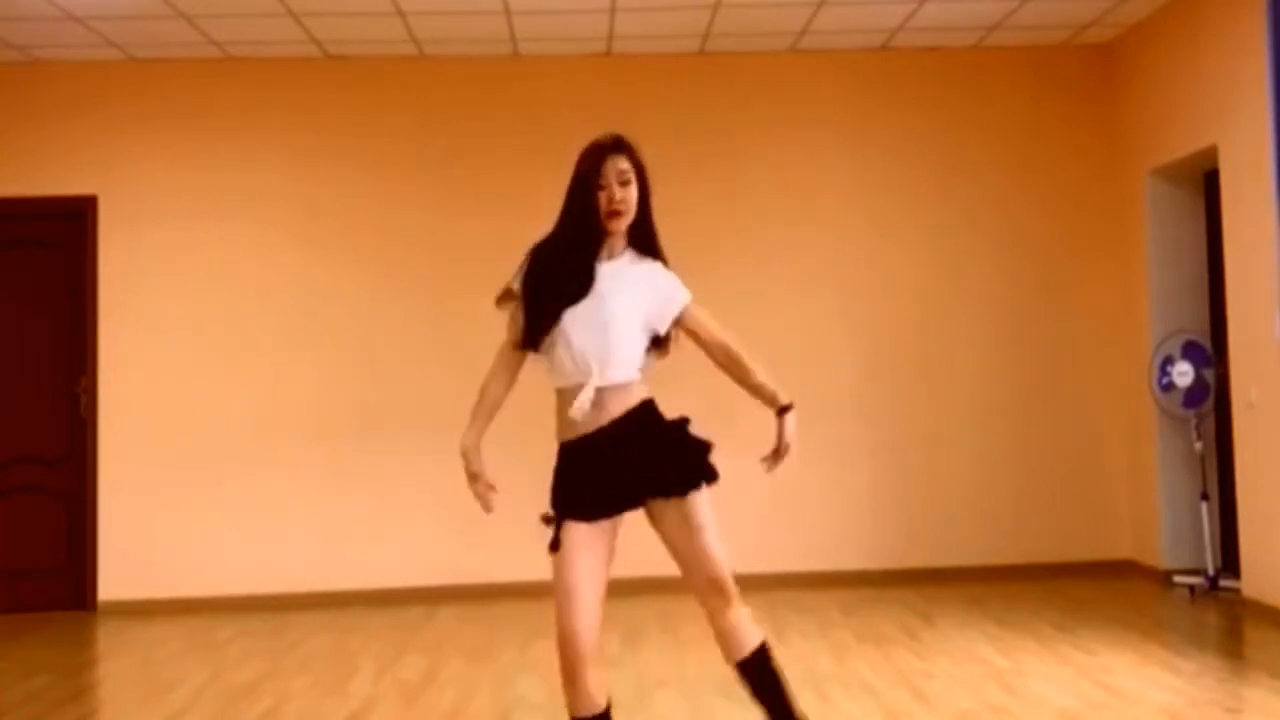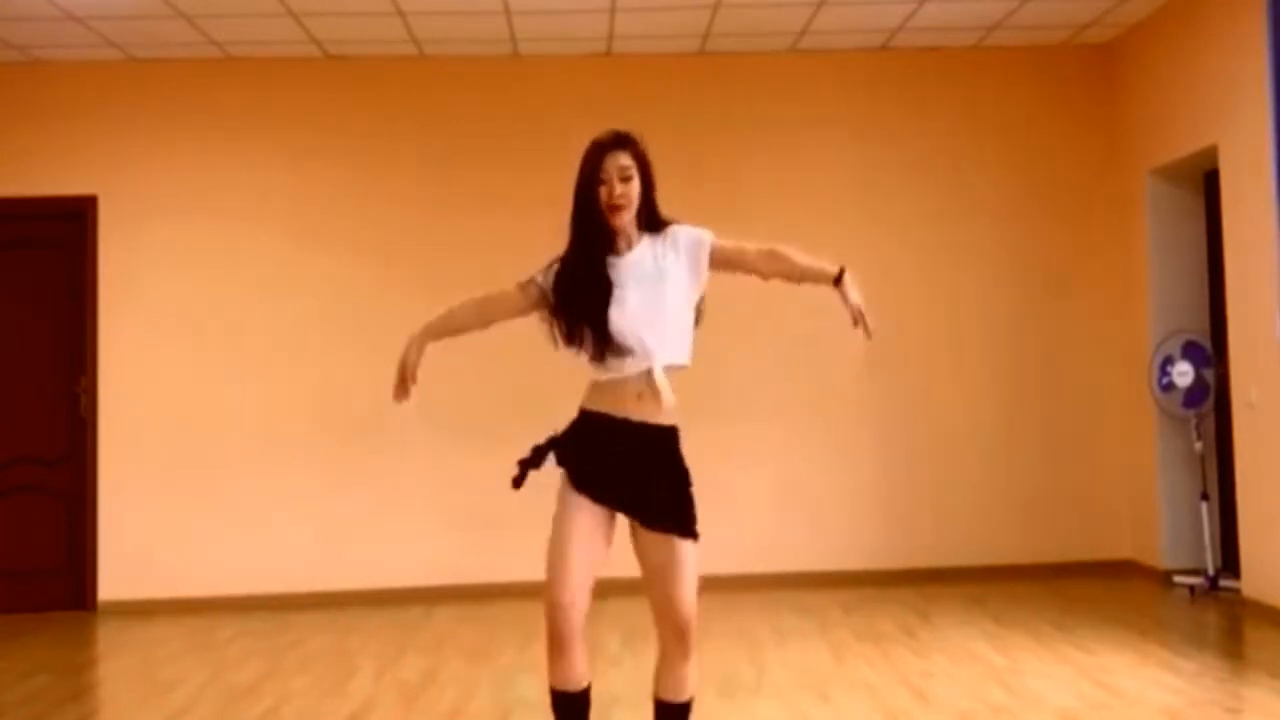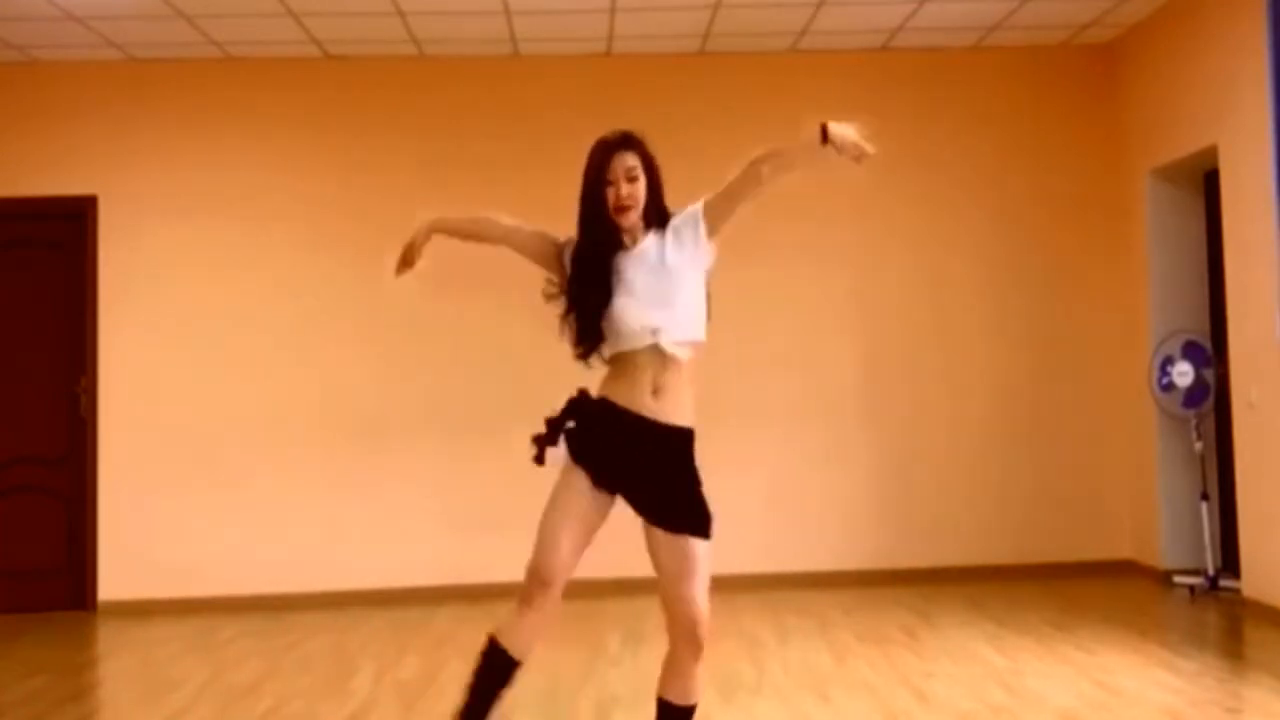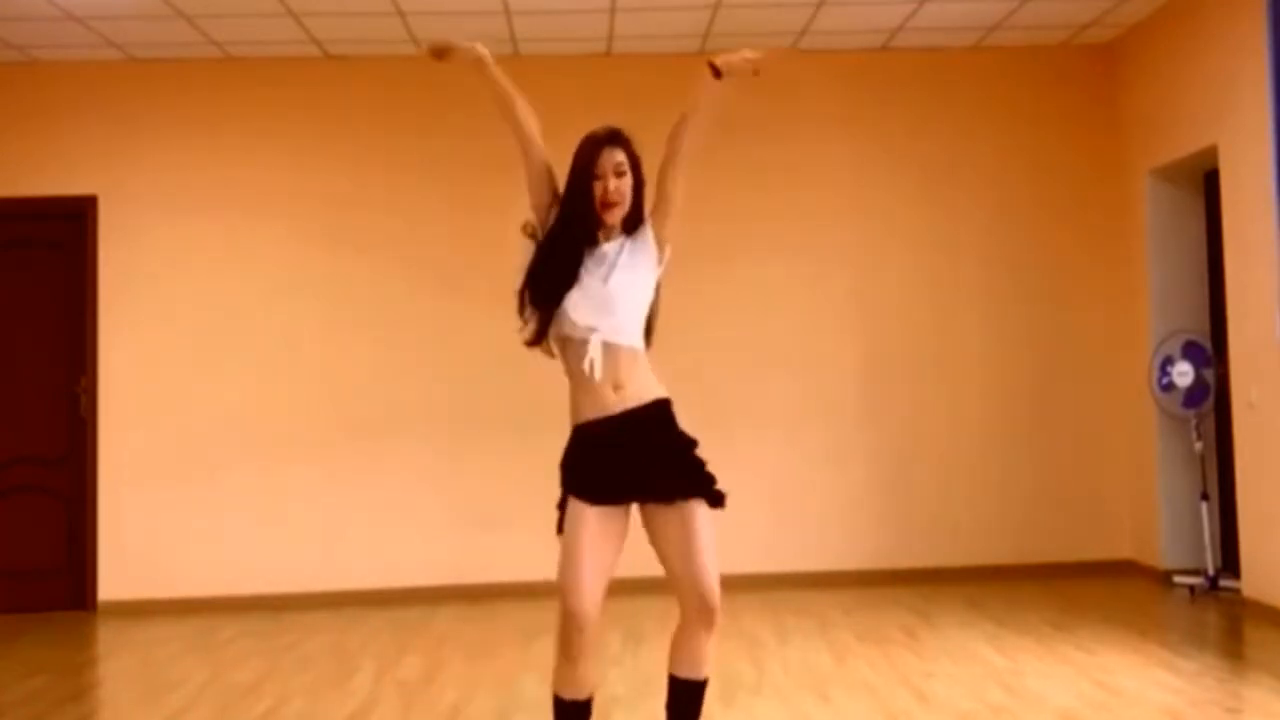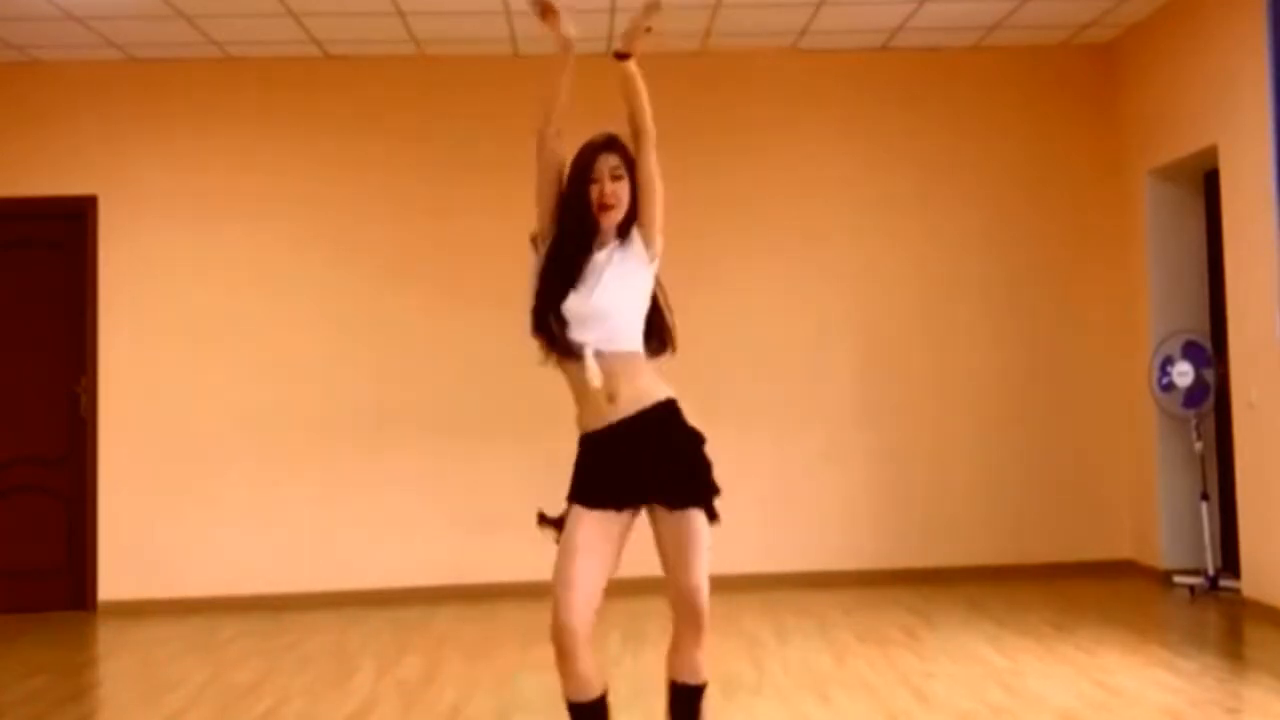
dt=0.5s
person 1, frame 1
left shoulder: (654, 279)
right shoulder: (547, 266)
left elbow: (721, 348)
right elbow: (511, 358)
left wrist: (781, 407)
right wrist: (472, 439)
left hip: (650, 441)
right hip: (581, 465)
left knee: (719, 587)
right knee: (575, 643)
person 1, frame 2
left shoulder: (683, 247)
right shoulder: (575, 270)
left elbow: (765, 259)
right elbow: (495, 305)
left wrist: (839, 279)
right wrist: (422, 336)
left hip: (657, 454)
right hip: (594, 450)
left knee: (678, 627)
right knee: (563, 616)
person 1, frame 3
left shoulder: (689, 235)
right shoulder: (585, 257)
left elbow: (758, 172)
right elbow: (505, 231)
left wrist: (826, 135)
right wrist: (435, 224)
left hip: (669, 451)
right hip: (603, 431)
left knee: (692, 631)
right knee: (541, 584)
person 1, frame 4
left shoulder: (649, 245)
right shoulder: (560, 245)
left elbow: (678, 151)
right elbow: (533, 150)
left wrist: (715, 75)
right wrist: (485, 66)
left hip: (657, 439)
right hip: (593, 450)
left knee: (704, 605)
right knee: (578, 622)
person 1, frame 5
left shoulder: (642, 249)
right shoulder: (560, 253)
left elbow: (644, 141)
right elbow: (546, 144)
left hip: (662, 438)
right hip: (601, 460)
left knee: (693, 610)
right knee: (568, 630)
